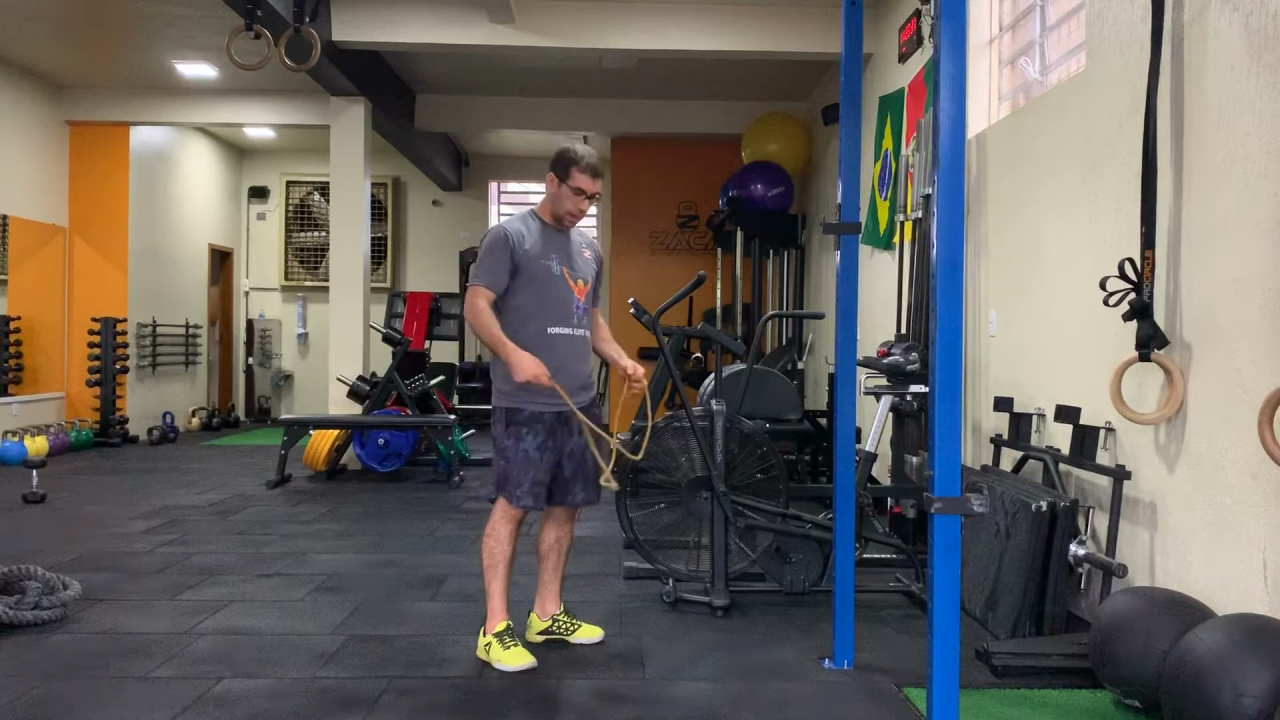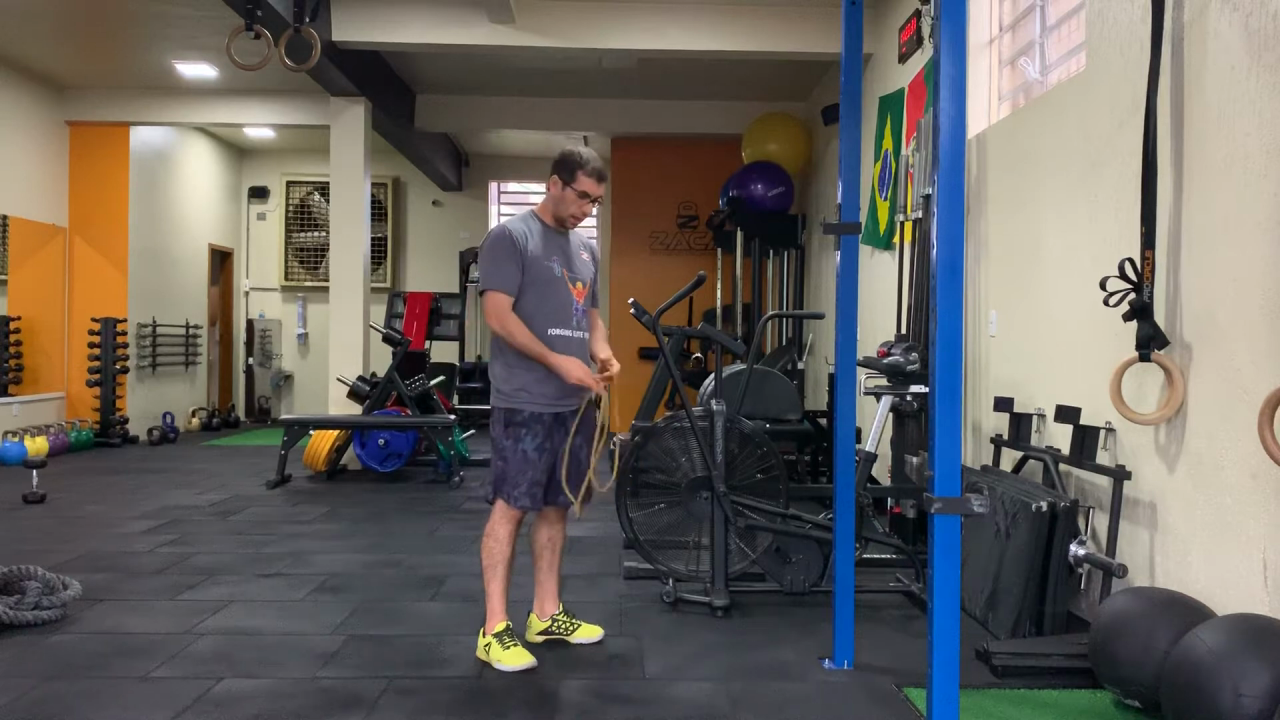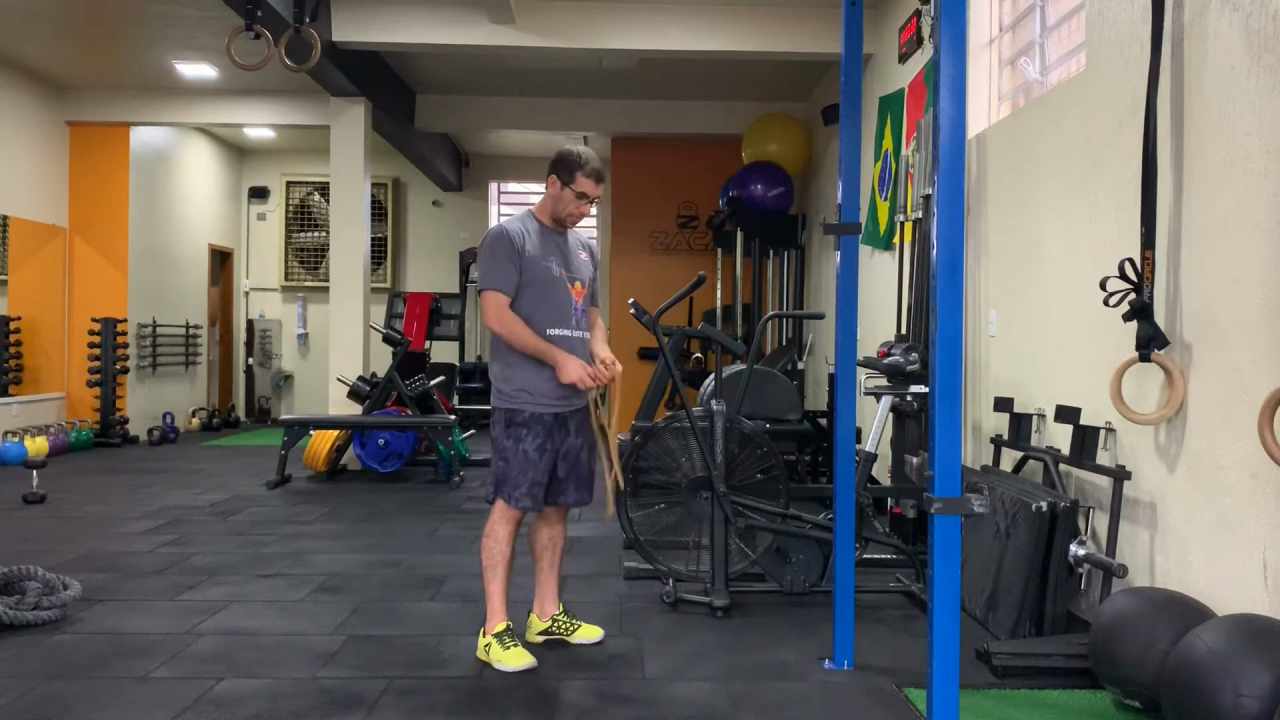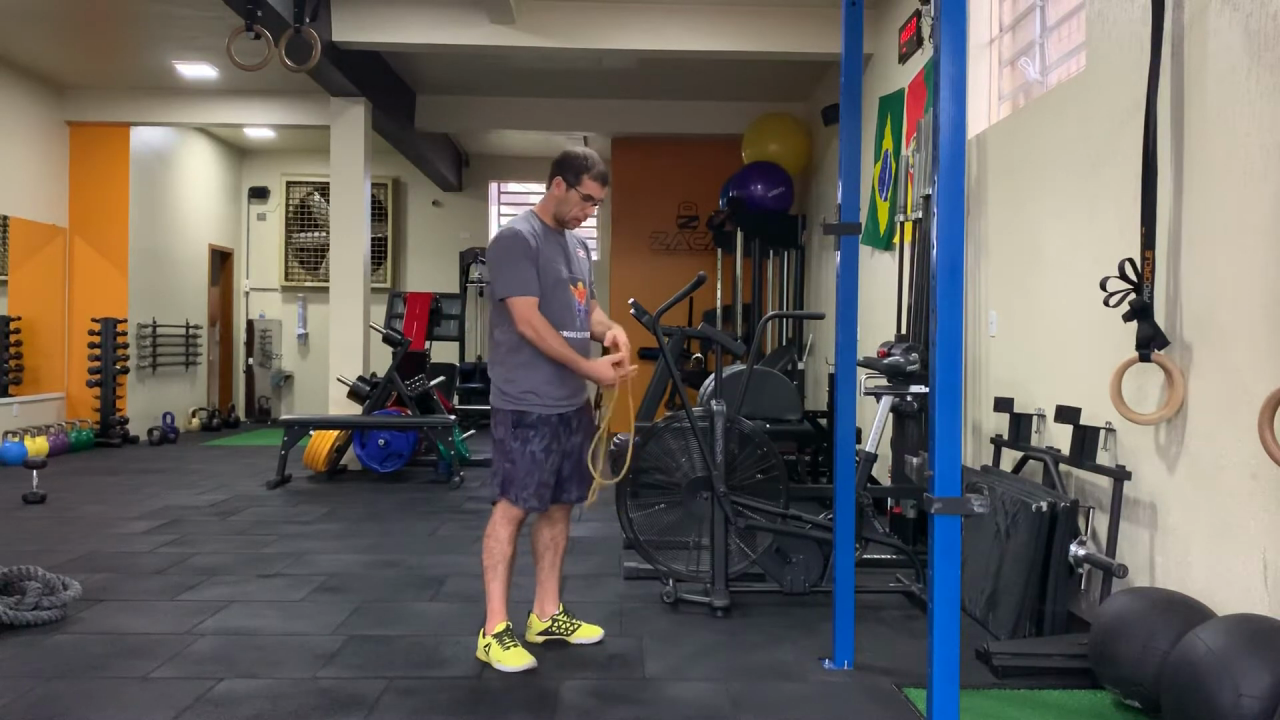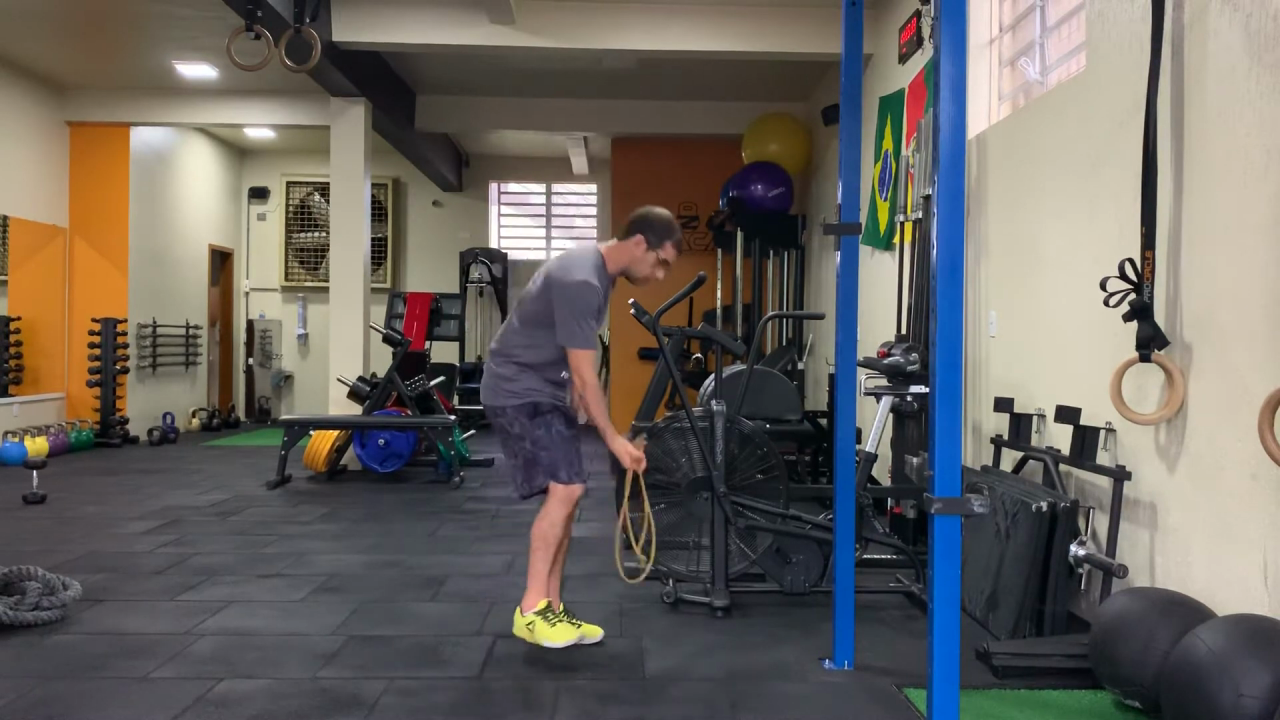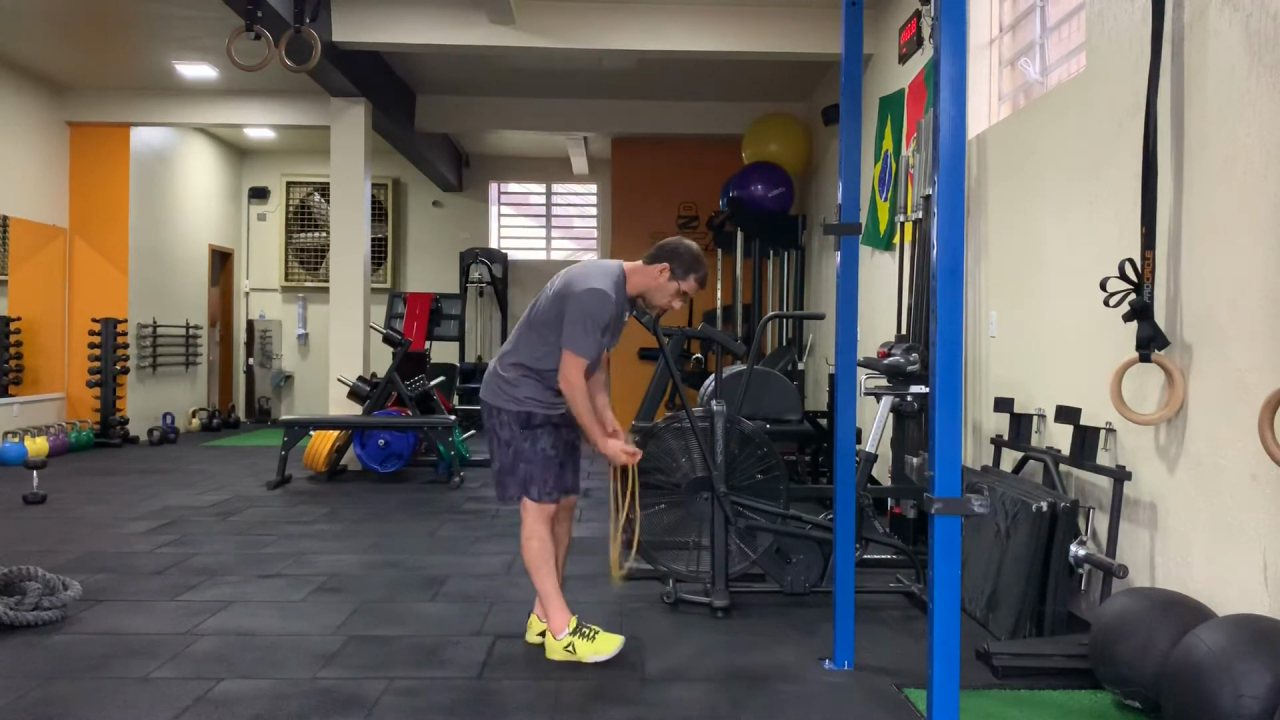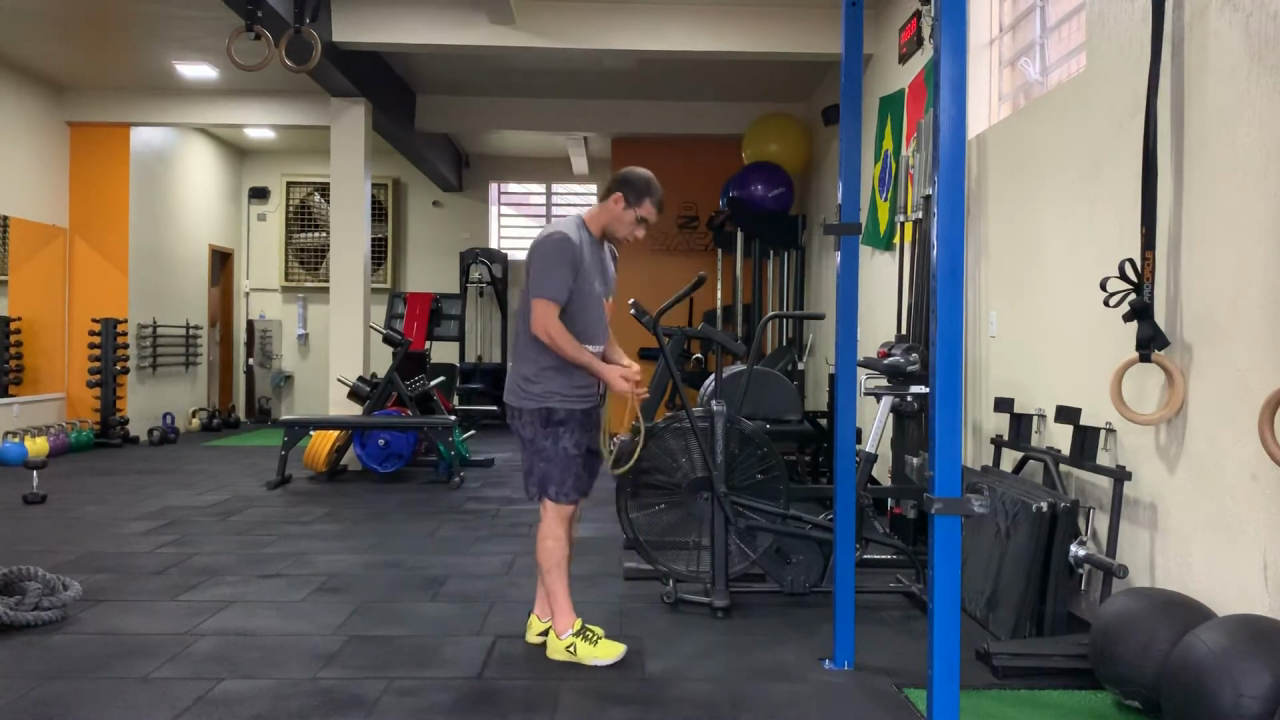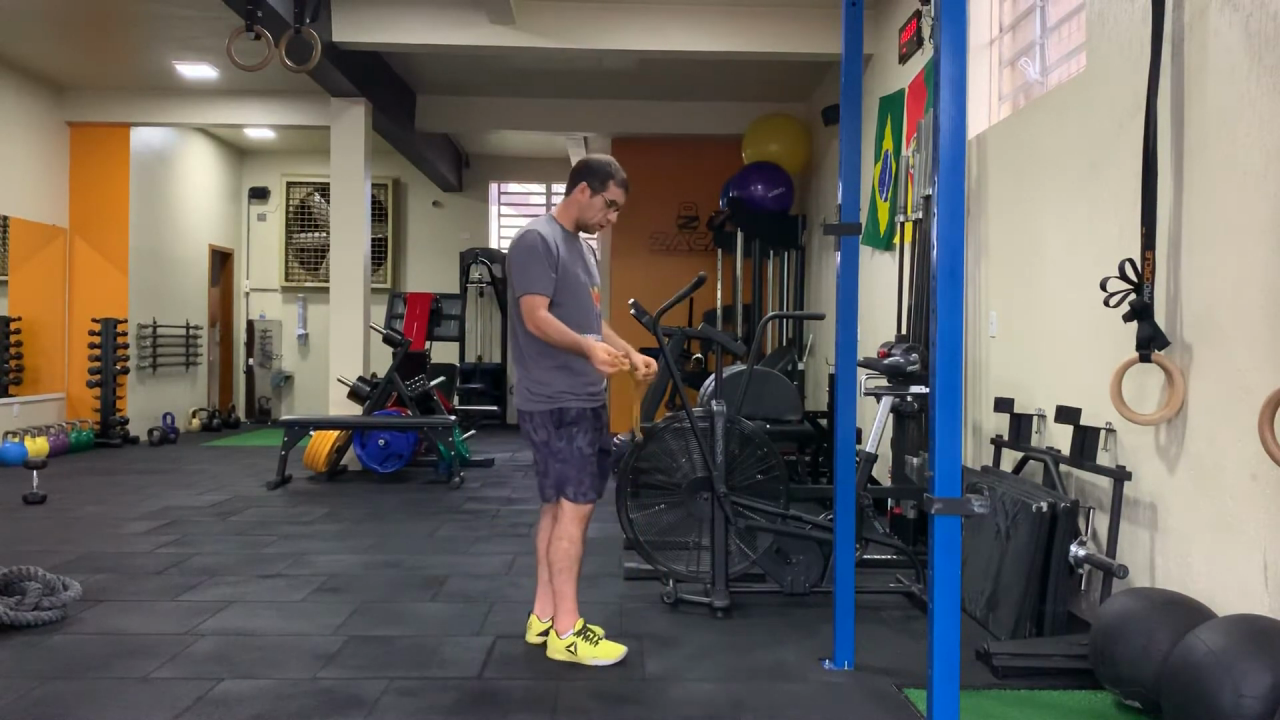
dt=0.5s
person 1, frame 1
left shoulder: (589, 248)
right shoulder: (509, 237)
right elbow: (476, 304)
left wrist: (621, 358)
right wrist: (511, 353)
left hip: (578, 402)
right hip: (526, 403)
left knee: (563, 507)
right knee: (512, 506)
left ankle: (547, 614)
right ankle: (495, 628)
person 1, frame 2
left shoulder: (586, 249)
right shoulder: (510, 237)
right elbow: (498, 314)
left wrist: (603, 353)
right wrist: (557, 361)
left hip: (574, 404)
right hip: (524, 403)
left knee: (555, 507)
right knee: (510, 507)
left ankle: (547, 614)
right ankle: (495, 629)
person 1, frame 3
left shoulder: (584, 248)
right shoulder: (508, 237)
right elbow: (496, 315)
left wrist: (601, 352)
right wrist: (558, 359)
left hip: (573, 405)
right hip: (525, 404)
left knee: (556, 508)
right knee: (511, 508)
left ankle: (547, 615)
right ankle: (494, 629)
person 1, frame 4
left shoulder: (577, 244)
right shoulder: (516, 239)
right elbow: (527, 321)
left wrist: (609, 329)
right wrist: (590, 368)
left hip: (570, 402)
right hip: (526, 404)
left knee: (559, 507)
right knee: (512, 508)
left ankle: (547, 615)
right ankle: (494, 629)
person 1, frame 5
left shoulder: (600, 271)
right shoulder: (580, 281)
right elbow: (584, 372)
left wrist: (576, 398)
right wrist: (613, 440)
left hip: (545, 390)
right hip: (517, 392)
left knee: (564, 495)
right knee: (565, 490)
left ankle: (551, 607)
right ankle: (532, 609)
person 1, frame 6
left shoulder: (621, 294)
right shoulder: (596, 292)
right elbow: (569, 375)
left wrist: (611, 424)
right wrist: (601, 441)
left hip: (552, 401)
right hip: (519, 400)
left knee: (563, 505)
right knee: (539, 509)
left ankle: (545, 616)
right ankle: (561, 631)
person 1, frame 7
left shoulder: (604, 251)
right shoulder: (561, 242)
right elbow: (544, 324)
left wrist: (621, 362)
right wrist: (602, 372)
left hip: (577, 399)
right hip: (544, 401)
left knee: (565, 505)
right knee: (557, 508)
left ankle: (544, 615)
right ankle: (564, 631)
person 1, frame 8
left shoulder: (583, 247)
right shoulder: (536, 241)
right elbow: (535, 317)
left wrist: (632, 355)
right wrist: (587, 349)
left hip: (583, 399)
right hip: (554, 403)
left knee: (559, 505)
right knee: (574, 507)
left ankle: (544, 616)
right ankle: (566, 631)
